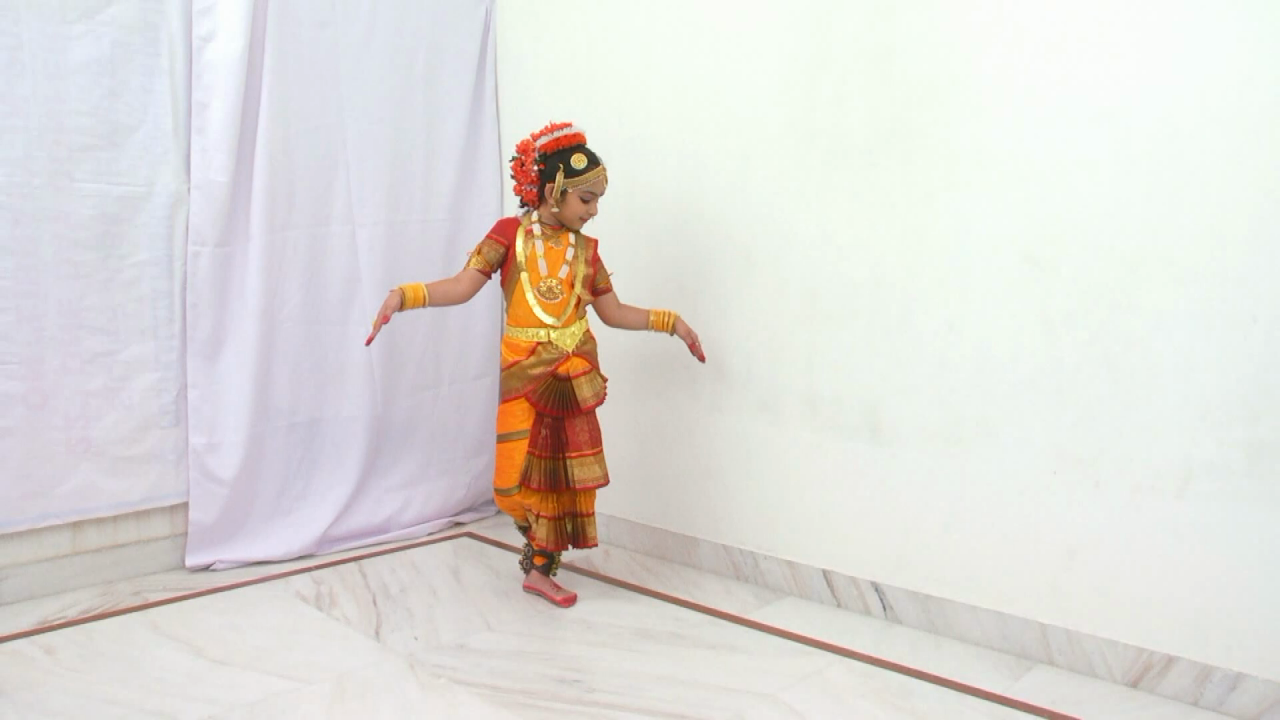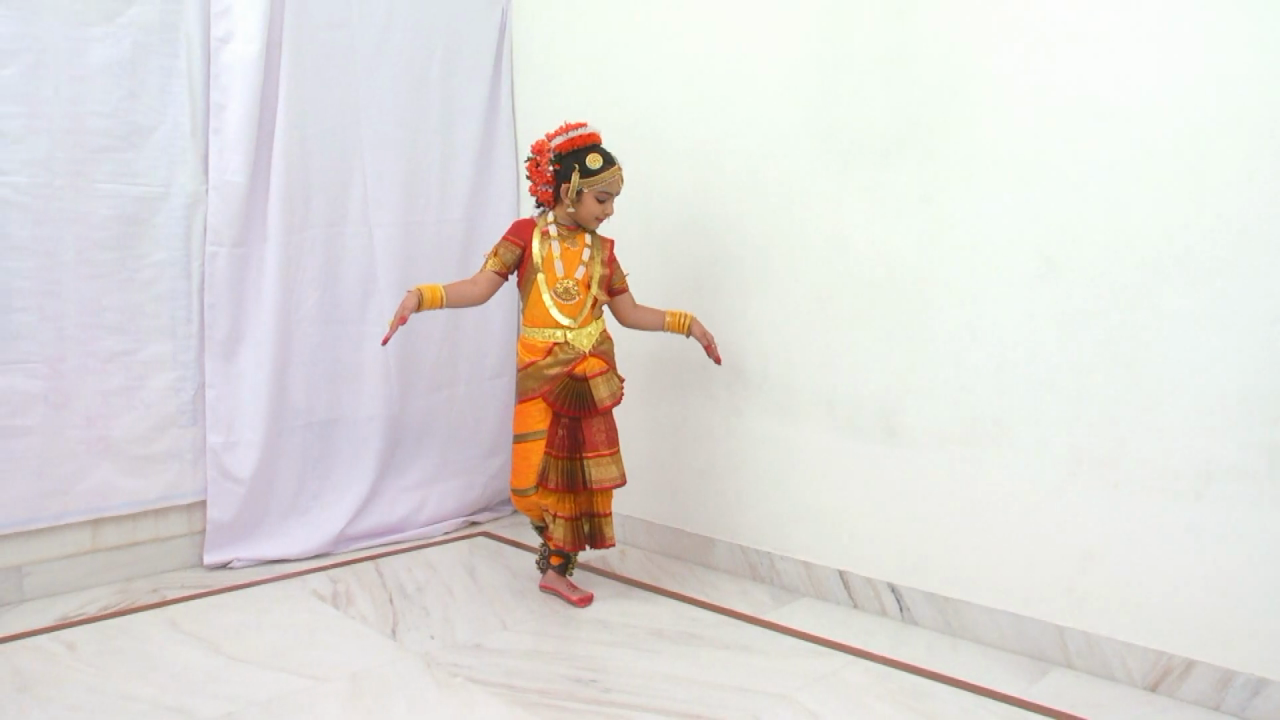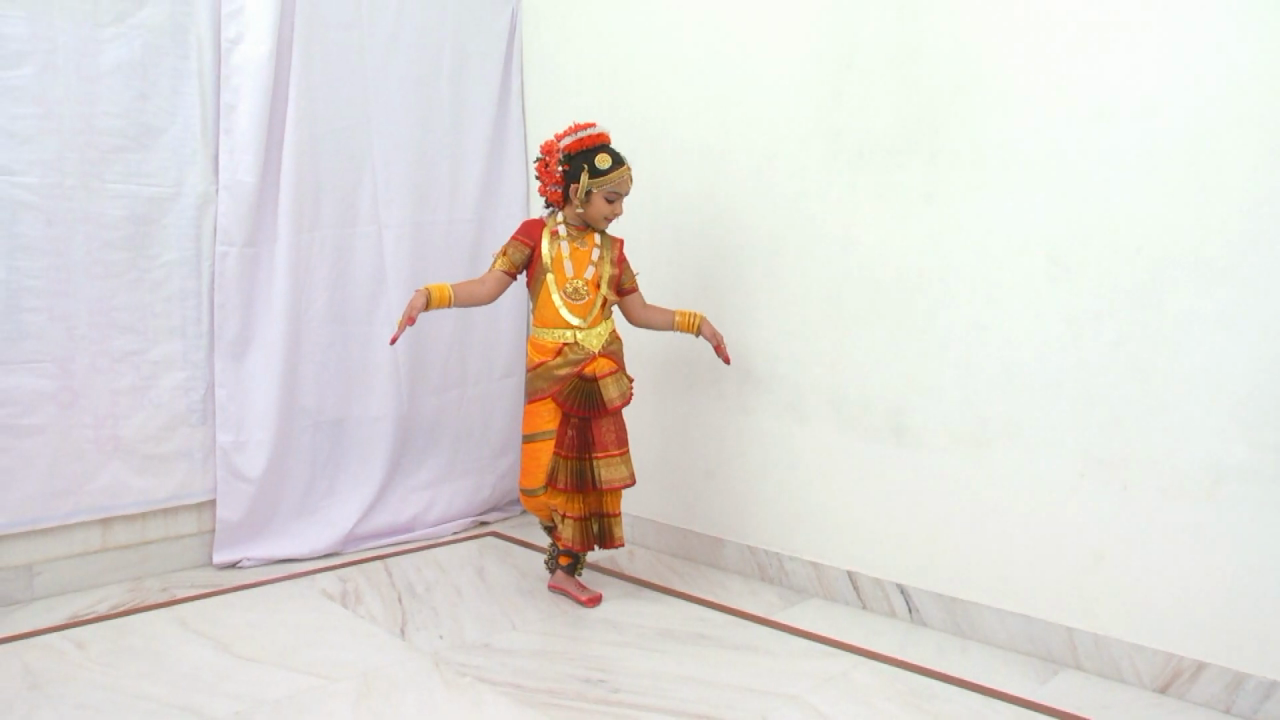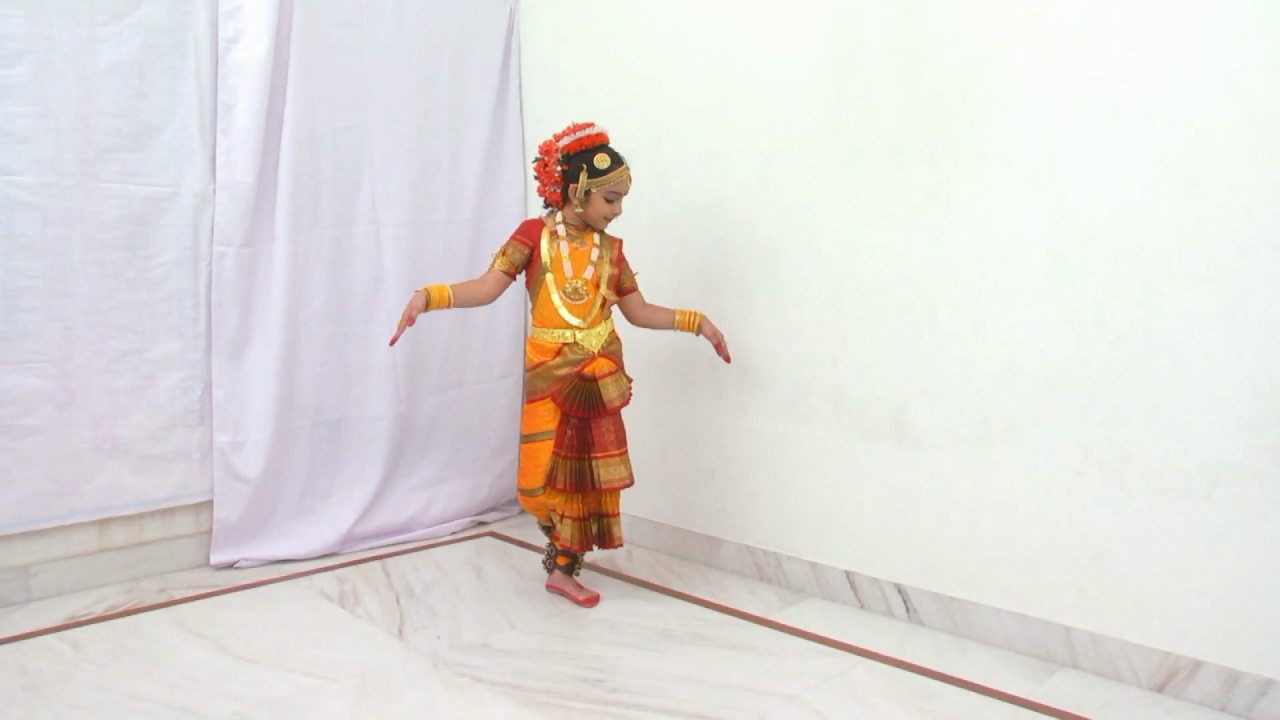
dt=0.7s
person 1, frame 1
left shoulder: (586, 248)
right shoulder: (510, 233)
left elbow: (612, 312)
right elbow: (462, 286)
left wrist: (670, 321)
right wrist: (404, 294)
left hip: (572, 376)
right hip: (525, 373)
left knee: (563, 474)
right knee: (521, 474)
left ankle: (540, 567)
right ankle: (538, 562)
person 1, frame 2
left shoulder: (601, 250)
right shoulder: (526, 234)
left elbow: (629, 313)
right elbow: (479, 288)
left wrist: (686, 323)
right wrist: (421, 295)
left hip: (589, 376)
right hip: (541, 374)
left knee: (579, 473)
right knee: (539, 475)
left ankle: (556, 568)
right ankle: (556, 555)
person 1, frame 3
left shoulder: (611, 249)
right shoulder: (536, 234)
left elbow: (638, 312)
right elbow: (488, 287)
left wrist: (695, 323)
right wrist: (429, 295)
left hip: (598, 376)
right hip: (551, 374)
left knee: (589, 473)
right knee: (548, 475)
left ankle: (566, 568)
right ankle: (564, 561)
person 1, frame 4
left shoulder: (611, 249)
right shoulder: (535, 234)
left elbow: (638, 311)
right elbow: (487, 287)
left wrist: (696, 321)
right wrist: (428, 296)
left hip: (597, 376)
right hip: (550, 374)
left knee: (587, 473)
right knee: (546, 476)
left ankle: (563, 568)
right ankle: (562, 560)
